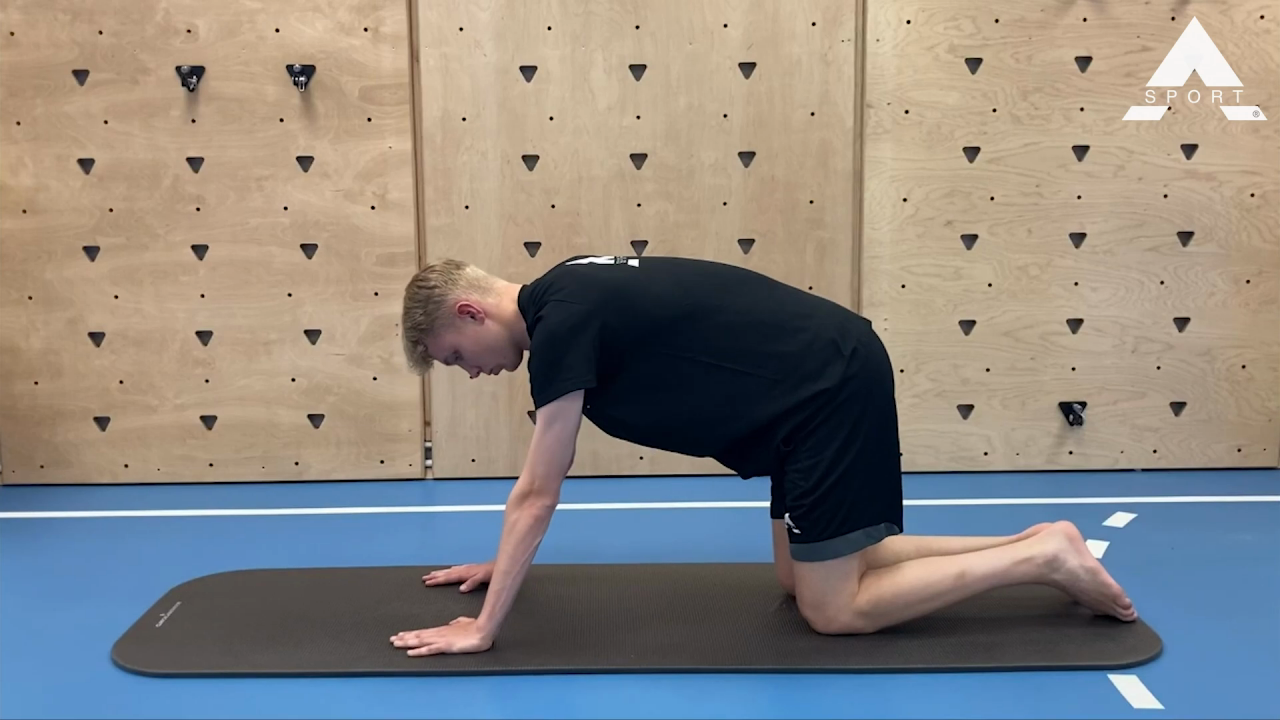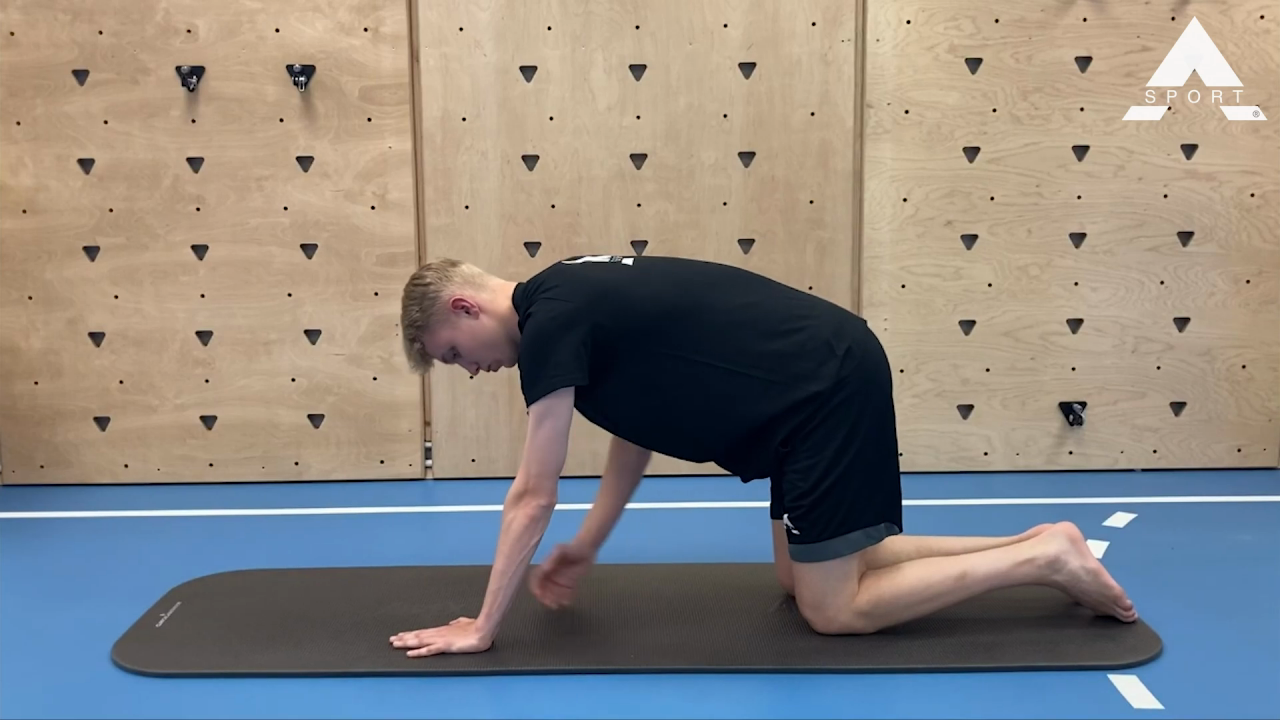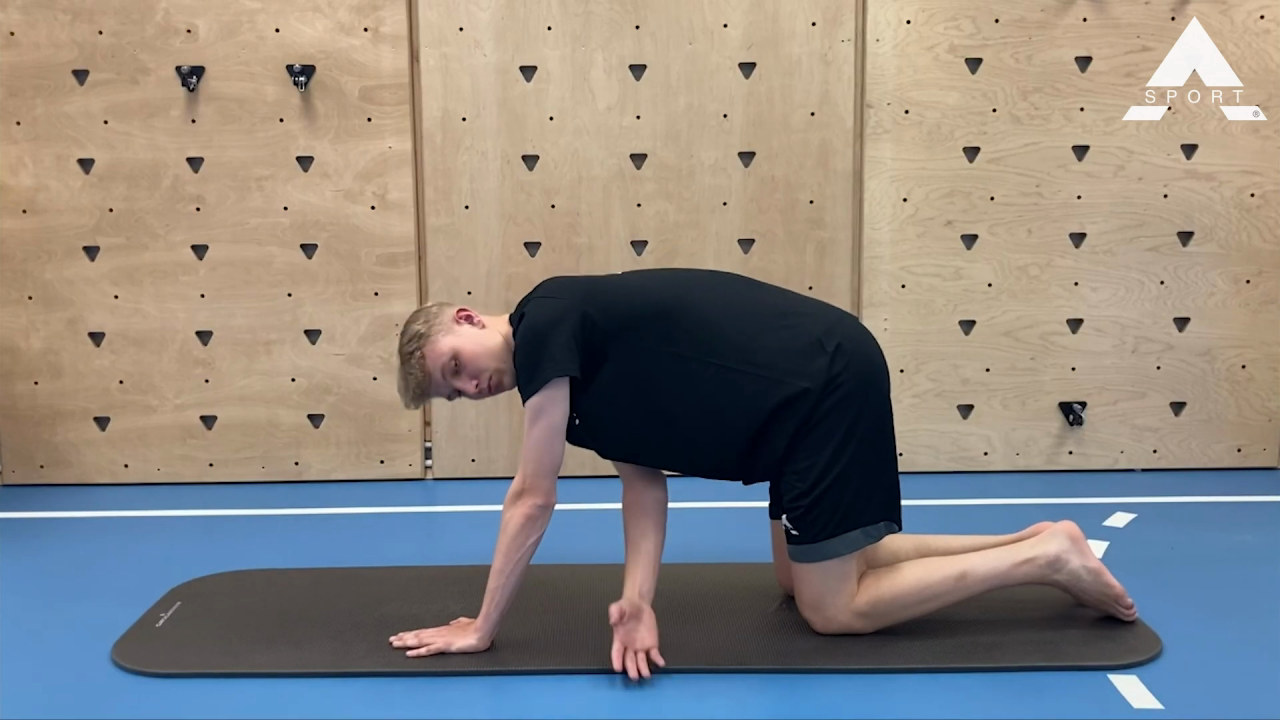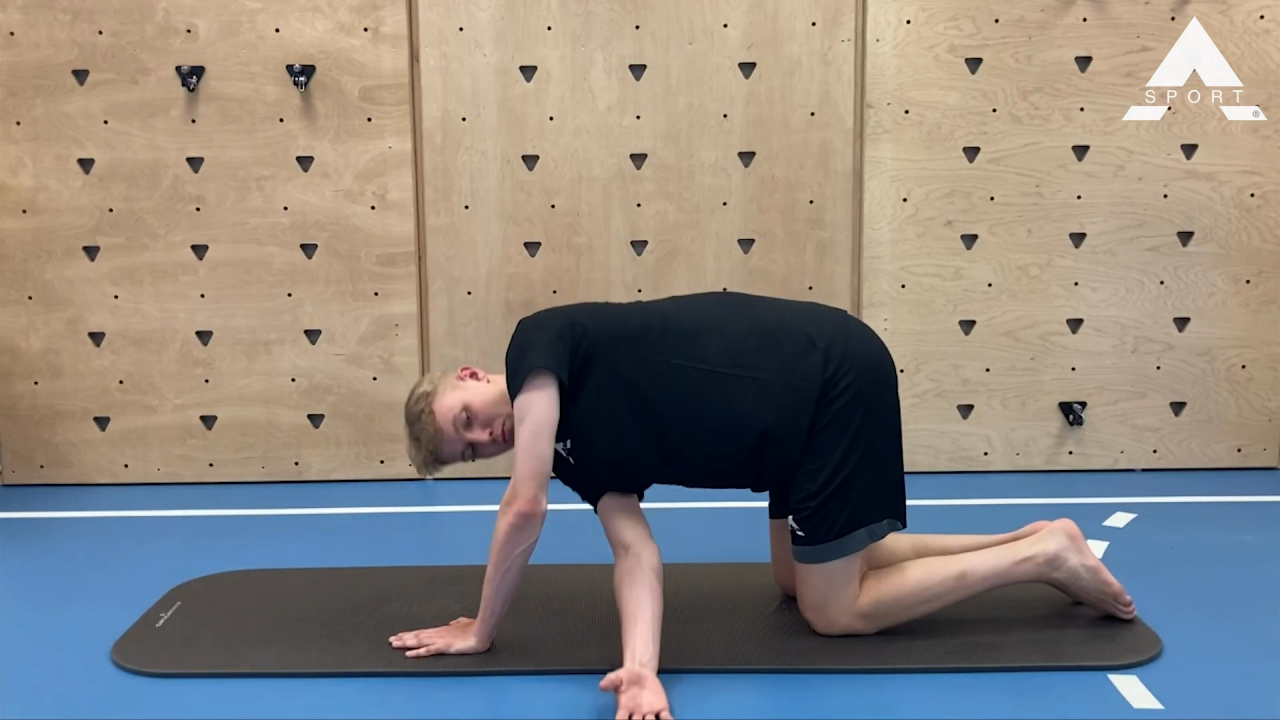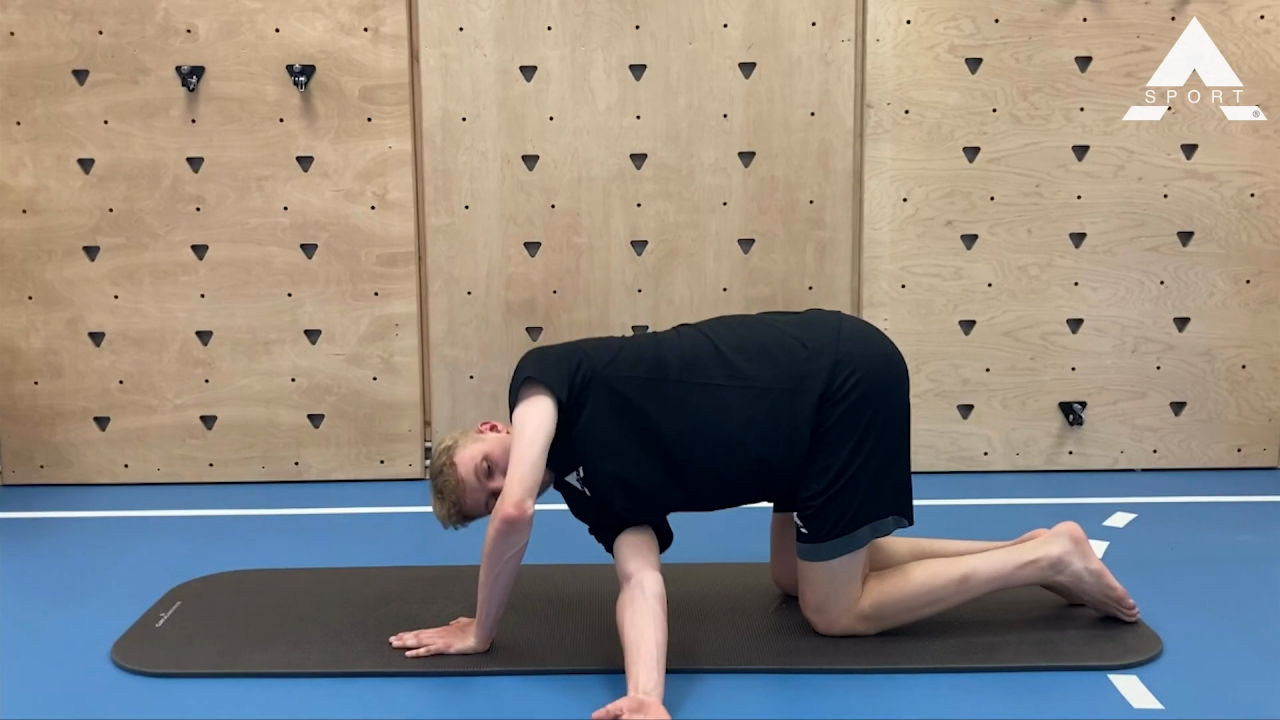
dt=0.3s
person 1, frame 1
left shoulder: (562, 325)
right shoulder: (569, 302)
left elbow: (536, 494)
right elbow: (548, 475)
left wrist: (482, 628)
right wrist: (502, 563)
left hip: (831, 387)
right hip: (826, 375)
left knee: (833, 608)
right knee: (803, 573)
left ankle: (1046, 559)
right ankle: (1034, 542)
person 1, frame 2
left shoulder: (551, 322)
right shoulder: (570, 303)
left elbow: (533, 496)
right elbow: (636, 433)
left wrist: (480, 629)
right wrist: (583, 548)
left hip: (828, 389)
right hip: (826, 375)
left knee: (832, 607)
right knee: (802, 573)
left ankle: (1046, 559)
right ankle: (1033, 543)
person 1, frame 3
left shoulder: (544, 323)
right shoulder: (575, 391)
left elbow: (532, 500)
right elbow: (644, 486)
left wrist: (480, 629)
right wrist: (637, 603)
left hip: (829, 385)
right hip: (820, 382)
left knee: (832, 609)
right knee: (801, 574)
left ankle: (1046, 557)
right ankle: (1031, 541)
person 1, frame 4
left shoulder: (538, 344)
right shoulder: (573, 440)
left elbow: (524, 508)
right elbow: (635, 545)
left wrist: (479, 631)
left hip: (836, 378)
right hip: (824, 378)
left knee: (834, 610)
right knee: (799, 576)
left ankle: (1043, 555)
right ankle: (1022, 542)
person 1, frame 5
left shoulder: (542, 377)
right shoulder: (598, 492)
left elbow: (515, 512)
right elbow: (643, 580)
left wrist: (480, 633)
left hip: (846, 377)
right hip: (834, 379)
left knee: (835, 611)
right knee: (798, 576)
left ankle: (1046, 558)
right ankle: (1024, 549)
